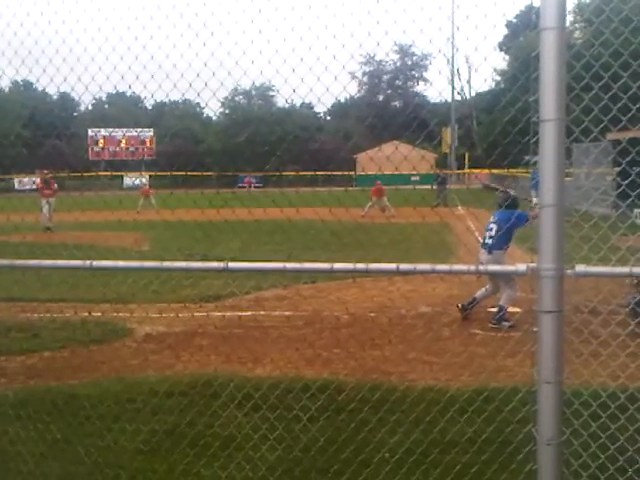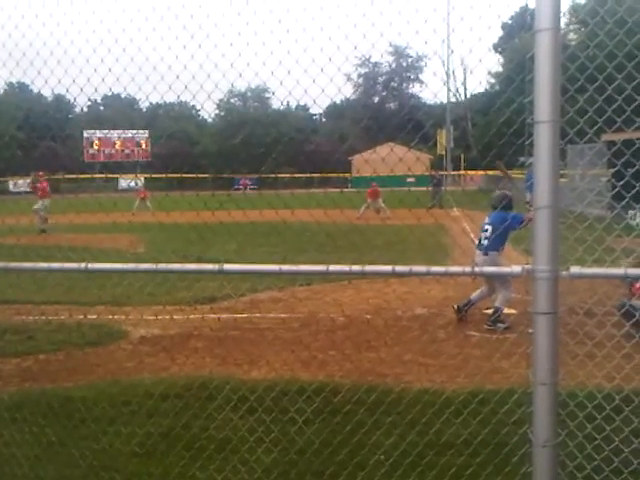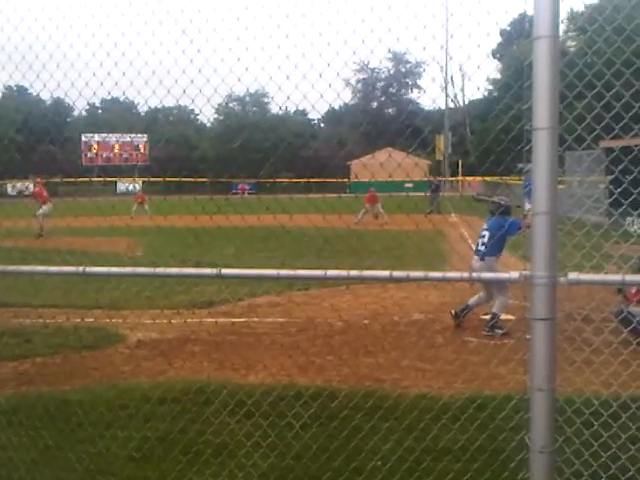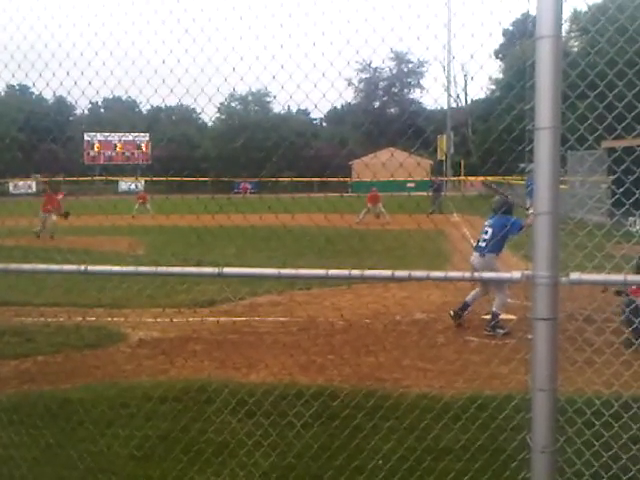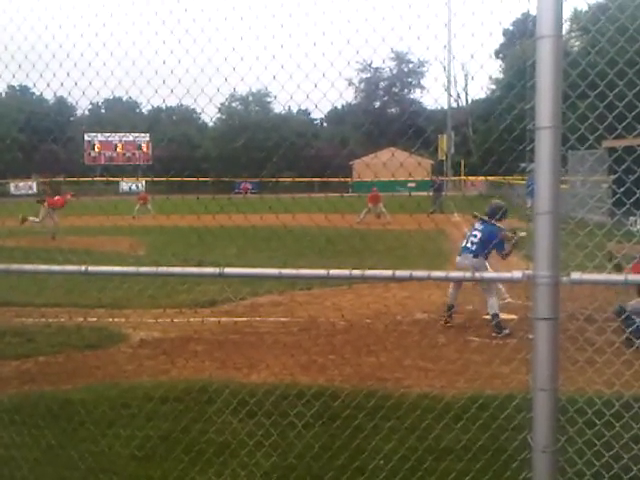
dt=0.5s
person 1, frame 1
left shoulder: (497, 214)
right shoulder: (512, 215)
right elbow: (533, 215)
left hip: (484, 254)
right hip: (494, 256)
left knee: (495, 285)
right knee: (510, 286)
left ankle: (466, 306)
right ankle: (498, 319)
person 1, frame 2
left shoulder: (492, 215)
right shoulder: (506, 216)
left elbow: (518, 224)
right elbow: (528, 218)
left hip: (480, 256)
right hip: (490, 258)
left knee: (490, 287)
right knee: (505, 287)
left ankle: (462, 308)
right ankle: (493, 320)
person 1, frame 3
left shoulder: (491, 221)
right shoulder: (503, 222)
left elbow: (515, 226)
right elbow: (526, 224)
left wrist: (523, 220)
left hip: (477, 261)
right hip: (487, 263)
left knee: (488, 293)
right knee: (503, 292)
left ankle: (459, 313)
right ankle: (491, 326)
person 1, frame 4
left shoulder: (492, 219)
right shoulder: (506, 220)
left elbow: (513, 226)
right elbow: (525, 224)
right wrist: (531, 215)
left hip: (475, 257)
right hip: (487, 259)
left knee: (483, 289)
right knee: (501, 291)
left ankle: (458, 312)
right ankle: (492, 325)
person 1, frame 5
left shoulder: (479, 222)
right shoulder: (495, 230)
right elbow: (503, 256)
left wrist: (510, 237)
right wrist: (514, 242)
left hip: (461, 258)
right hip: (476, 261)
left knee: (455, 286)
right knee: (491, 293)
left ankle: (448, 315)
right ankle: (497, 325)
